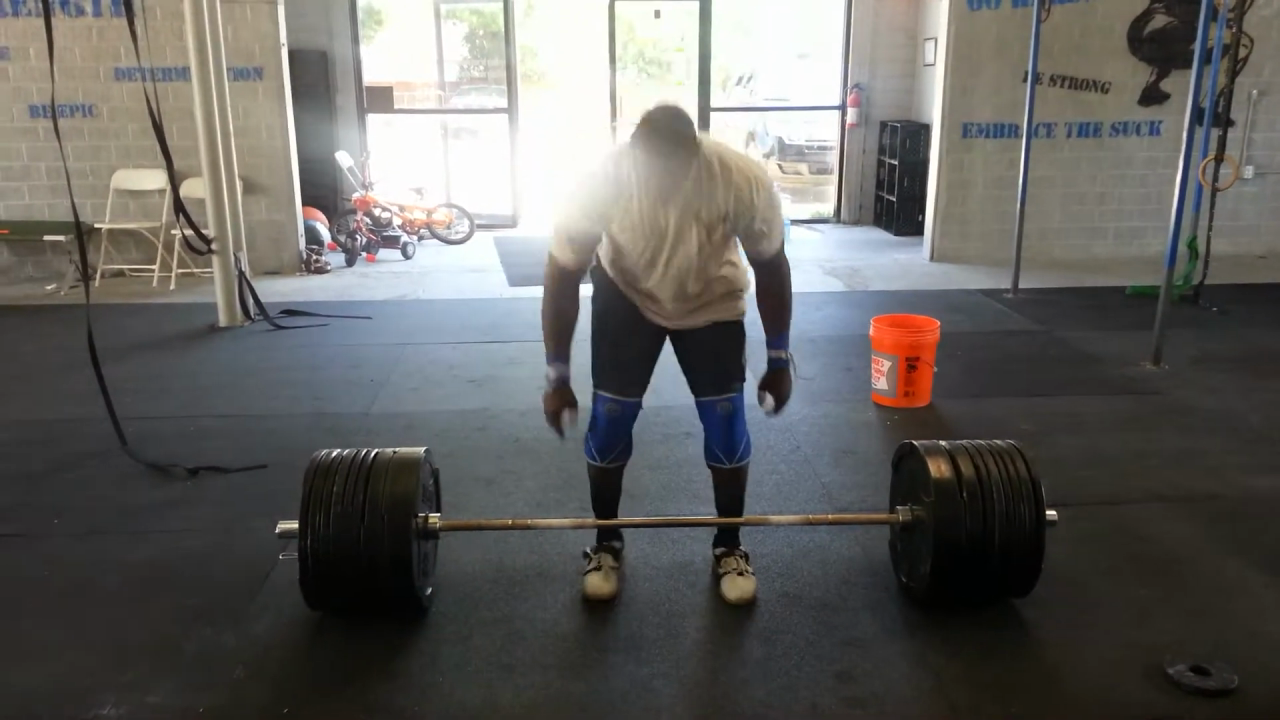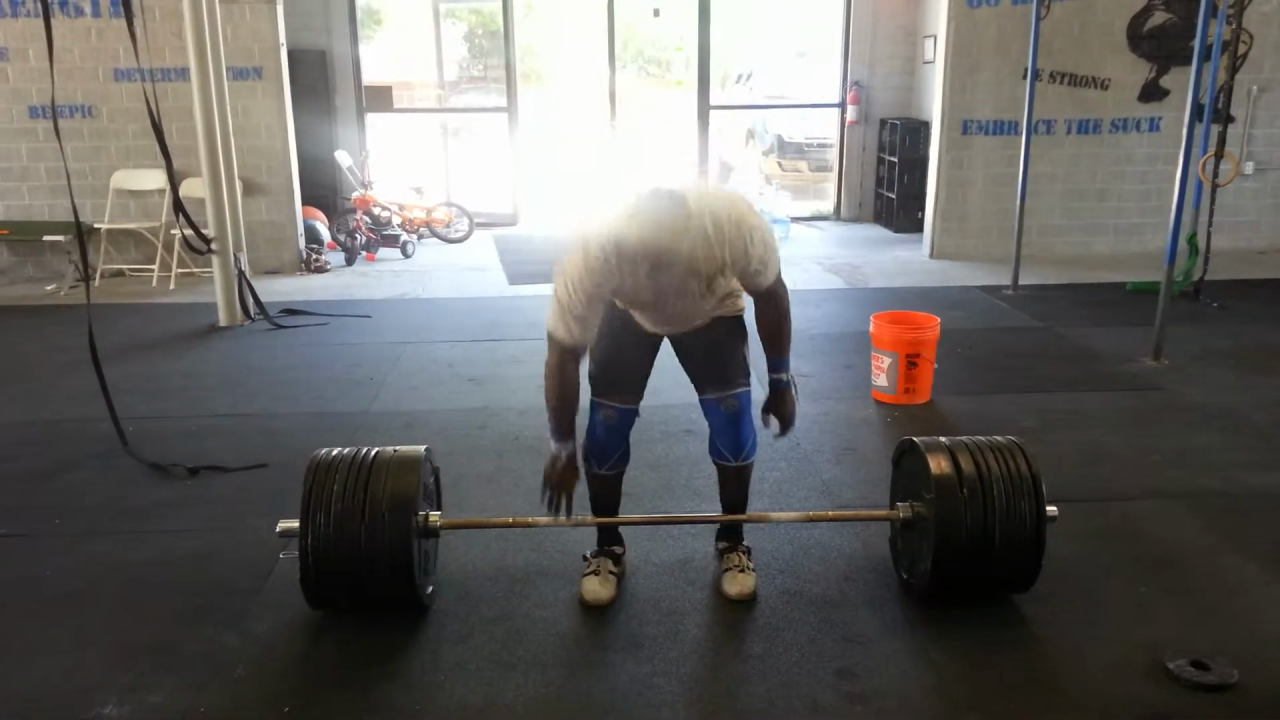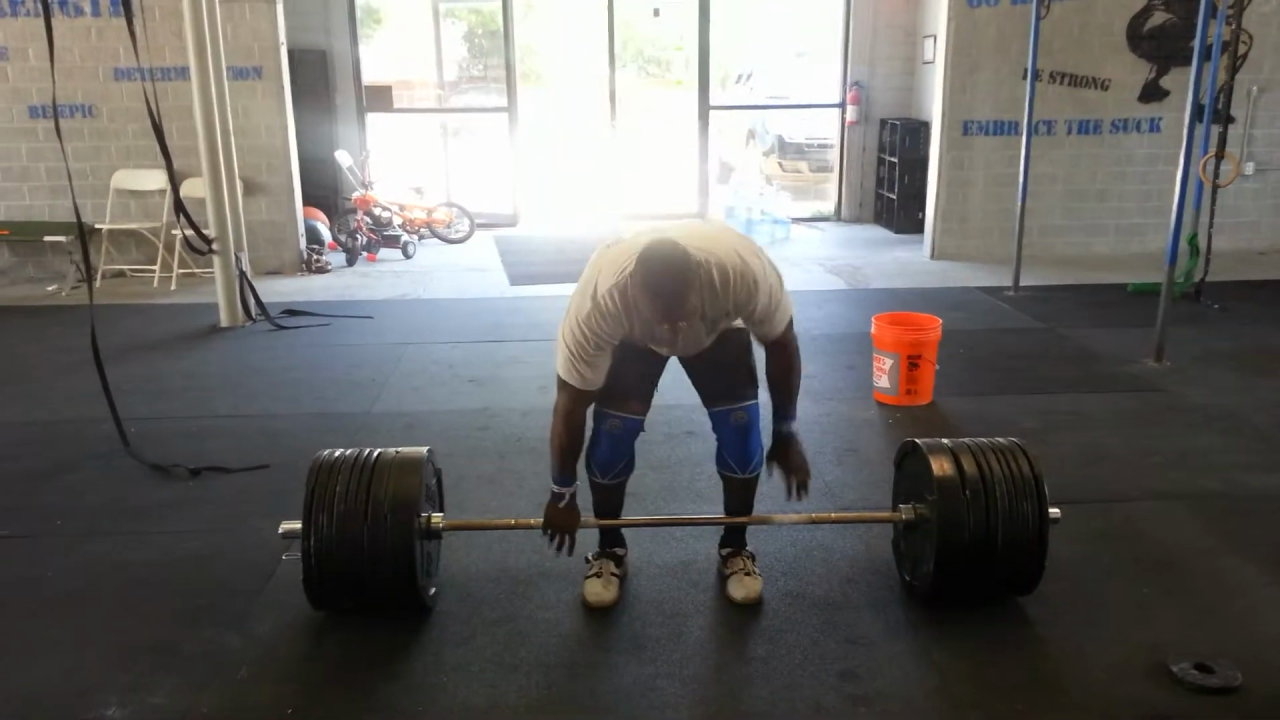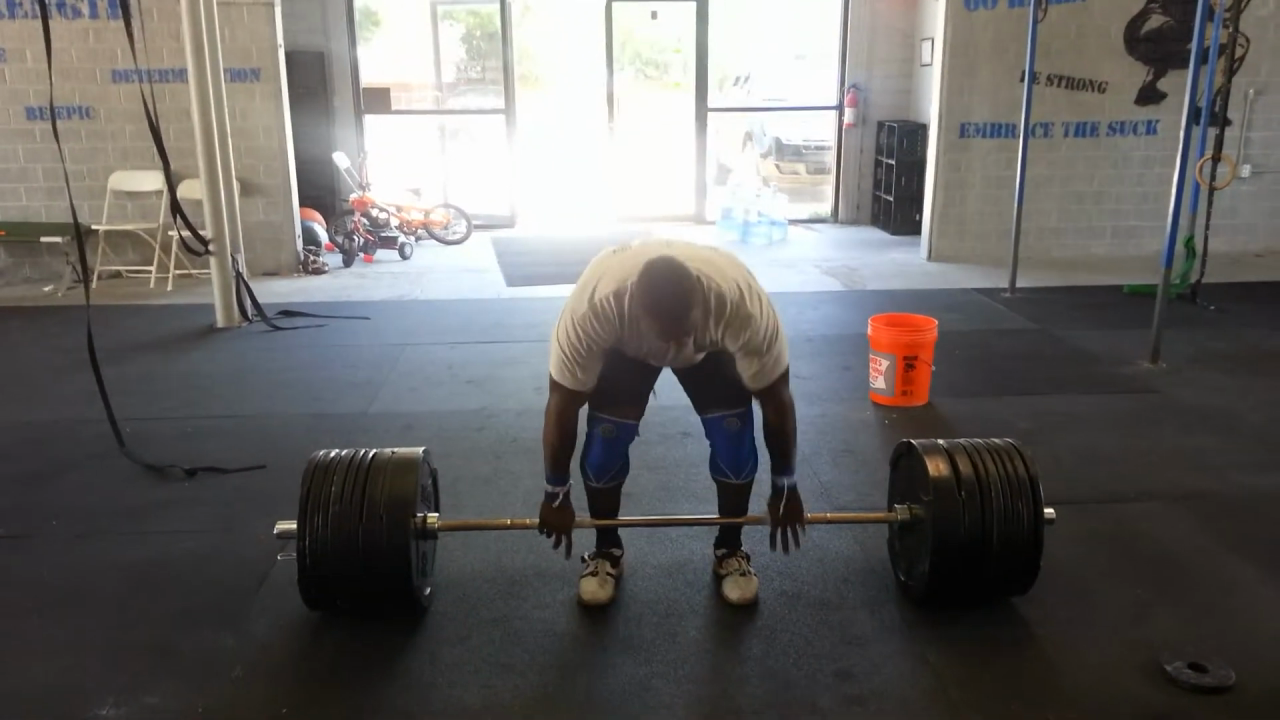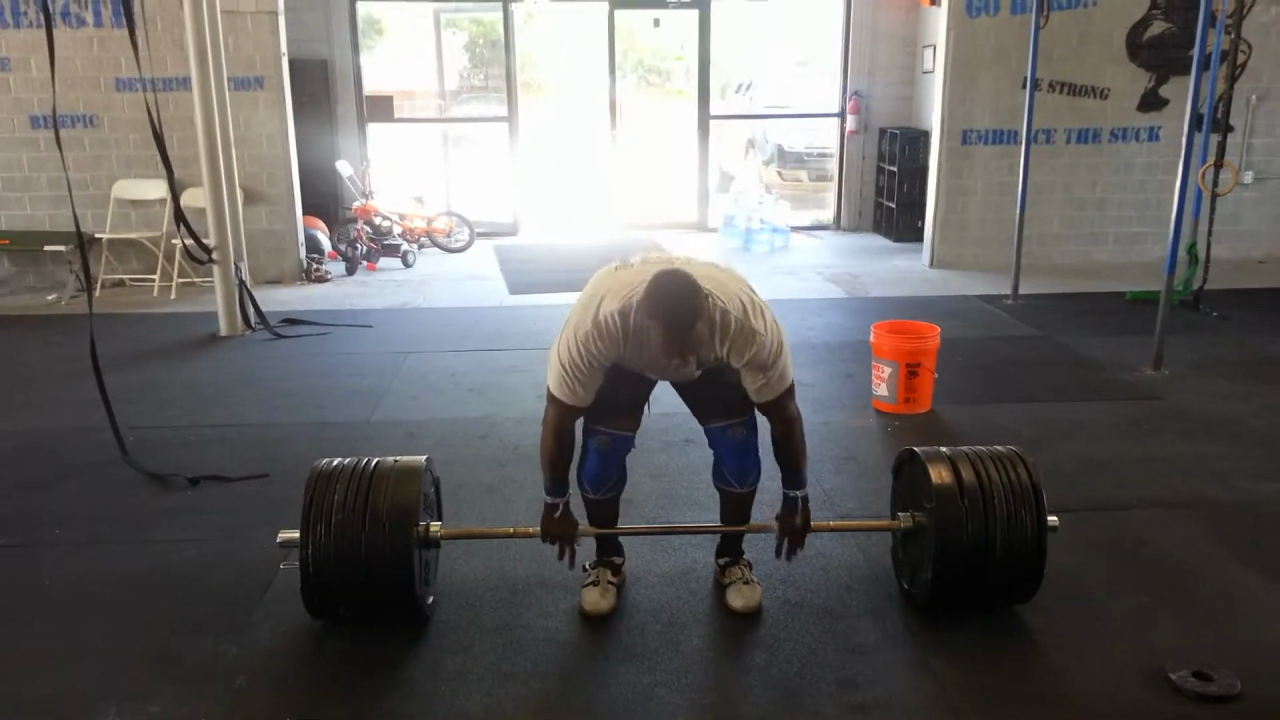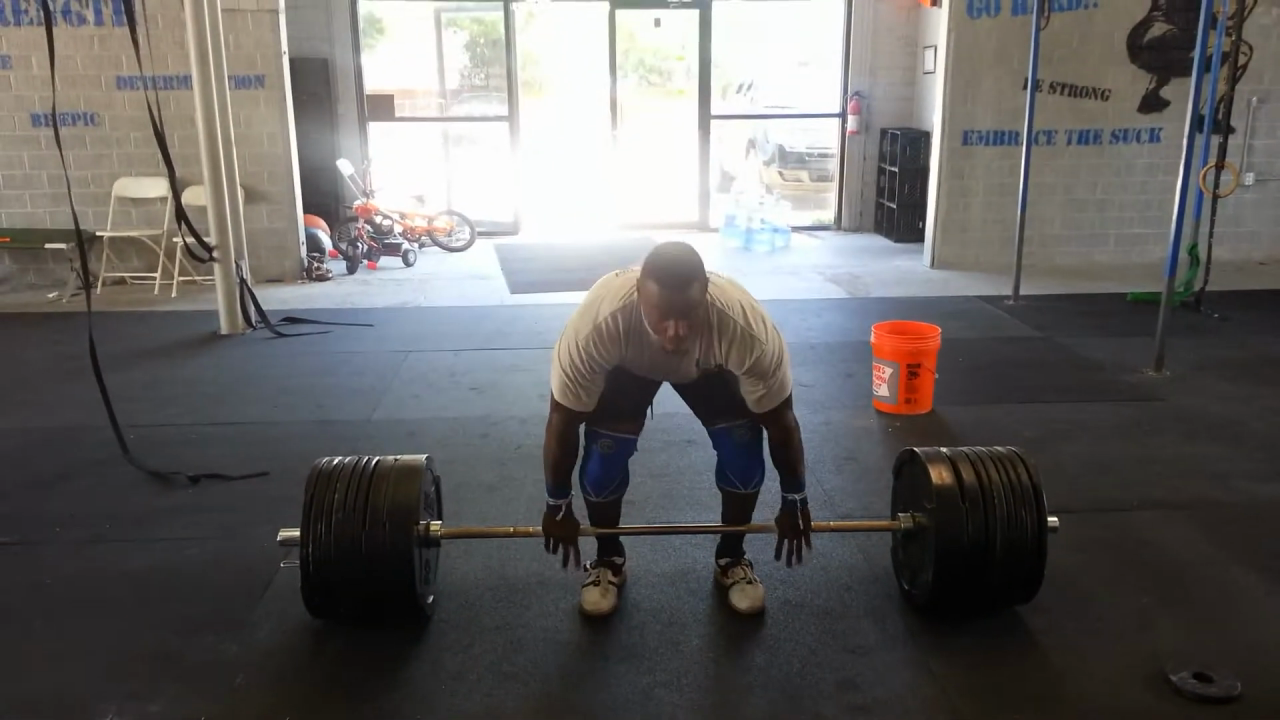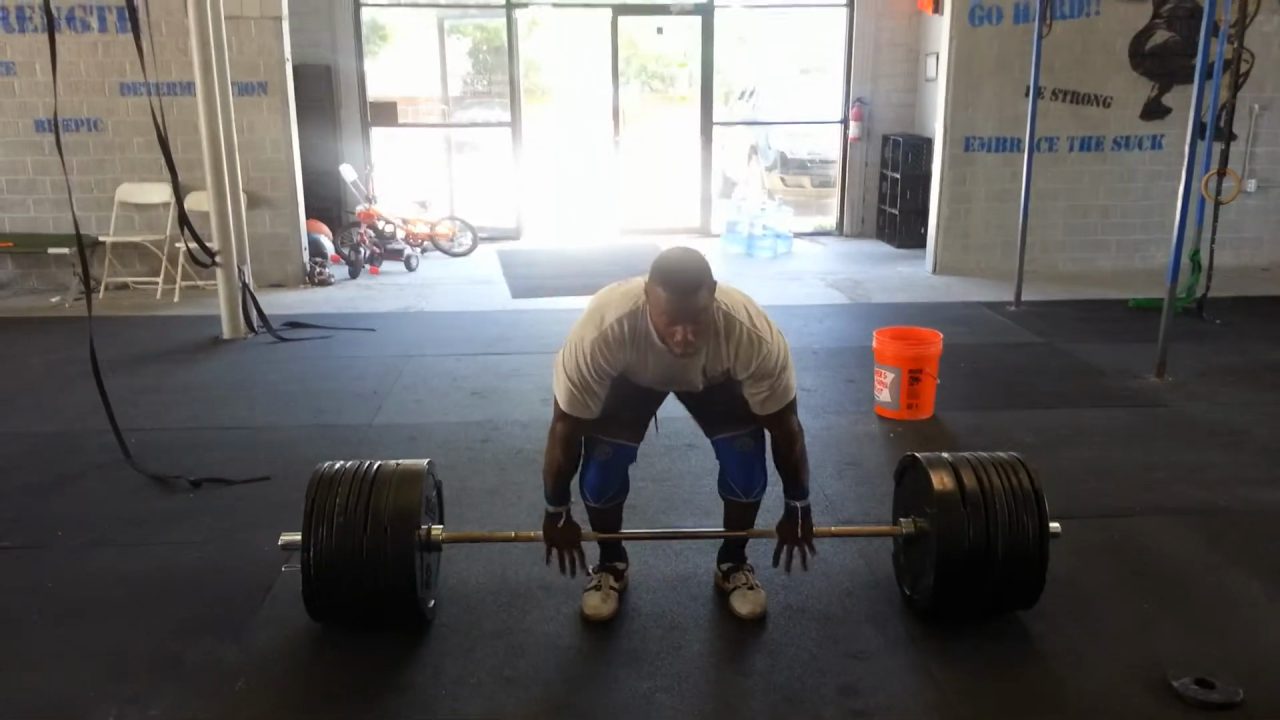
dt=0.2s
person 1, frame 1
left shoulder: (743, 179)
right shoulder: (603, 180)
left elbow: (770, 267)
right elbow: (563, 277)
left wrist: (779, 358)
right wrist: (557, 374)
left hip: (712, 302)
right hip: (626, 298)
left knee: (725, 422)
right knee: (610, 419)
left ankle: (729, 547)
right ankle: (606, 545)
person 1, frame 2
left shoulder: (737, 223)
right shoulder: (594, 253)
left elbow: (770, 295)
right elbow: (564, 356)
left wrist: (780, 381)
right wrist: (561, 448)
left hip: (712, 310)
right hip: (626, 314)
left knee: (733, 420)
right knee: (607, 423)
left ankle: (732, 545)
right ankle: (607, 548)
person 1, frame 3
left shoulder: (743, 269)
right shoulder: (599, 297)
left elbow: (780, 342)
right elbow: (572, 401)
left wrist: (786, 432)
right wrist: (562, 493)
left hip: (718, 330)
right hip: (632, 338)
left knee: (741, 429)
right knee: (613, 431)
left ankle: (735, 549)
right ankle: (609, 551)
person 1, frame 4
left shoulder: (741, 302)
right shoulder: (594, 305)
left elbow: (775, 399)
right elbow: (563, 403)
left wrist: (784, 486)
right wrist: (556, 493)
left hip: (712, 345)
right hip: (625, 347)
left knee: (734, 437)
right knee: (606, 438)
left ankle: (729, 550)
right ankle: (606, 551)
person 1, frame 5
left shoulder: (746, 320)
right shoulder: (596, 322)
left elbow: (783, 412)
right elbow: (559, 416)
left wrist: (795, 498)
right wrist: (555, 503)
left hip: (714, 358)
right hip: (623, 360)
left knee: (738, 447)
right knee: (601, 451)
left ankle: (731, 558)
right ankle: (607, 559)
person 1, frame 6
left shoulder: (746, 326)
right shoulder: (596, 324)
left elbow: (779, 420)
right elbow: (563, 420)
left wrist: (794, 502)
right wrist: (557, 506)
left hip: (711, 365)
right hip: (627, 366)
left knee: (743, 450)
right knee: (604, 455)
left ankle: (731, 558)
right ankle: (608, 559)
person 1, frame 7
left shoulder: (753, 334)
right shoulder: (601, 331)
left elbow: (784, 424)
right elbow: (566, 427)
left wrist: (797, 508)
right wrist: (557, 513)
left hip: (715, 377)
right hip: (631, 377)
left knee: (746, 461)
right knee: (603, 463)
left ankle: (733, 564)
right ankle: (610, 564)
